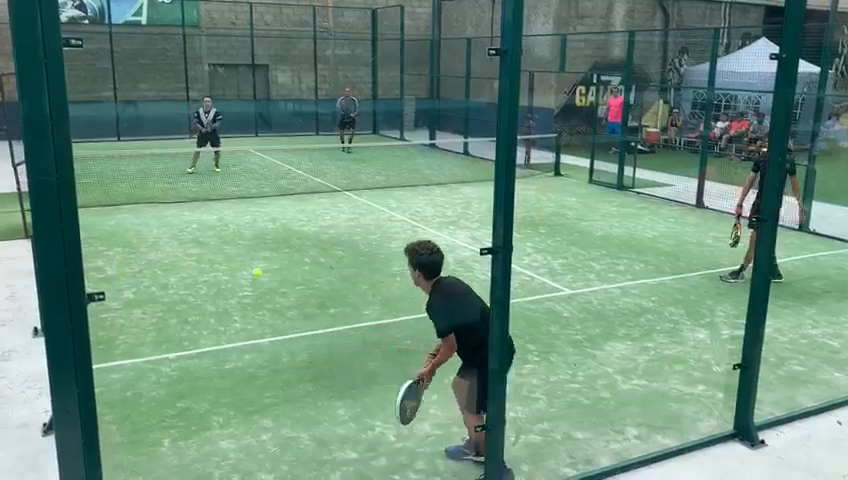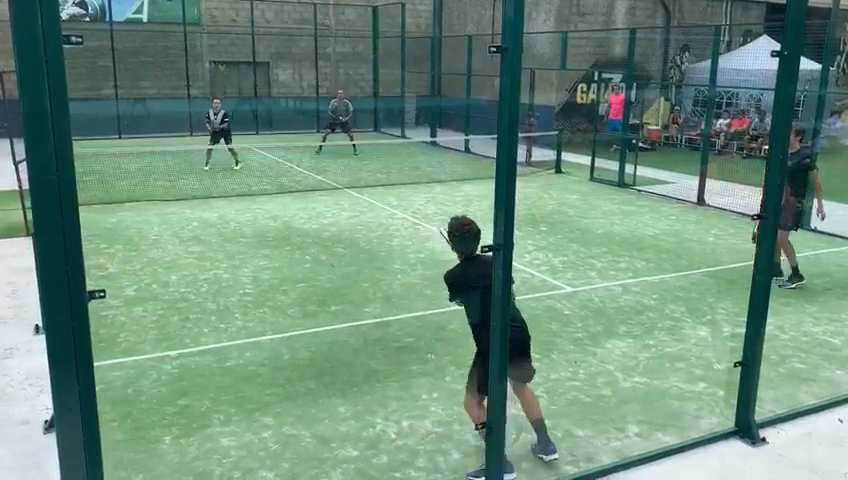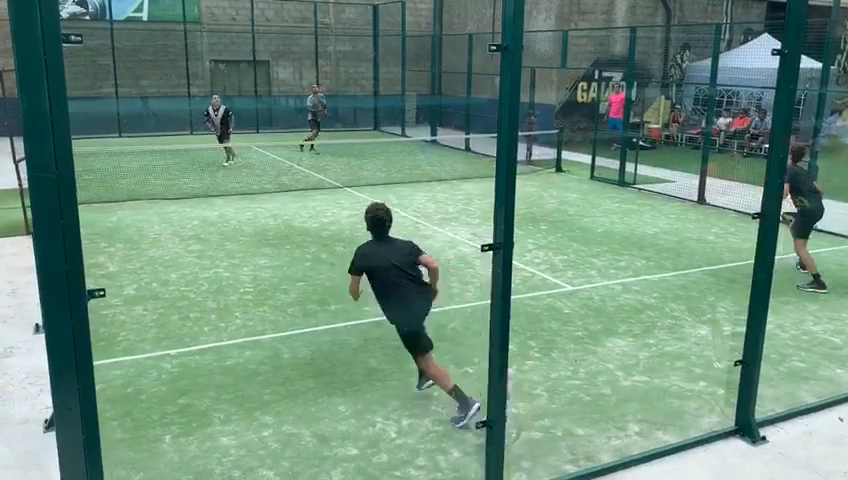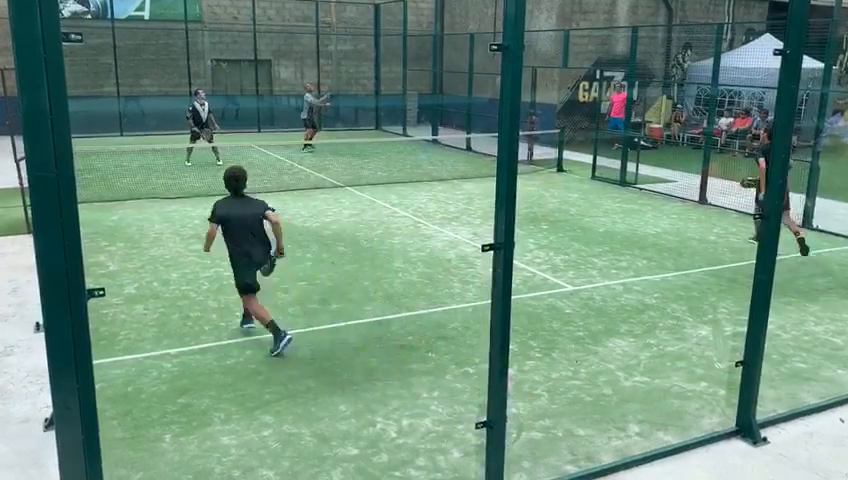
dt=0.5s
person 1, frame 1
left shoulder: (435, 305)
right shoulder: (452, 284)
left elbow: (450, 347)
left wrist: (428, 370)
right wrist: (435, 356)
left hip: (492, 356)
left knee: (475, 418)
right knee: (460, 386)
right ankle: (475, 448)
person 1, frame 2
left shoulder: (453, 277)
right shoulder: (495, 263)
left hip: (491, 344)
right hip: (519, 335)
left knee: (473, 402)
right knee: (521, 387)
right ankle: (545, 445)
person 1, frame 3
left shoulder: (363, 252)
right shoulder: (407, 245)
left elbow: (355, 291)
right elbow: (433, 265)
left wrist: (356, 296)
right wrist: (434, 288)
left hip: (401, 312)
right hip: (421, 302)
left knee: (427, 361)
left ankle: (466, 403)
right ankle: (423, 375)
person 1, frame 4
left shoulder: (220, 206)
right shoulder: (258, 204)
left elbow: (211, 233)
right elbow: (275, 220)
left wrist: (207, 247)
right wrist: (280, 245)
left hip: (242, 256)
right hip: (262, 254)
left knee: (249, 300)
left ankle: (278, 334)
right ankle: (247, 316)
person 2, frame 1
left shoulder: (789, 161)
right shoulder: (761, 158)
left elbow: (794, 184)
right elbow: (750, 181)
left wrist: (800, 206)
right wrist: (740, 203)
right hip: (759, 201)
left knee: (755, 237)
left ankle: (740, 272)
right ankle: (775, 271)
person 2, frame 2
left shoulder: (804, 156)
left elbow: (816, 181)
left wrist: (819, 205)
left hip: (795, 202)
right hip: (782, 199)
left knee: (781, 236)
left ankle: (797, 275)
right ankle: (776, 269)
person 2, frame 3
left shoulder: (788, 171)
right shoulder: (803, 171)
left elbow: (784, 193)
right elbow: (819, 191)
left hip: (805, 207)
right hip: (817, 207)
left knee: (799, 246)
right knee: (794, 227)
left ankle: (818, 282)
right ankle: (803, 263)
person 2, frame 4
left shoulder: (763, 149)
left elbow: (762, 167)
left wrist: (762, 190)
left hip: (768, 185)
left knee: (759, 207)
right knee: (785, 217)
left ankle: (758, 236)
right ankle: (799, 236)
